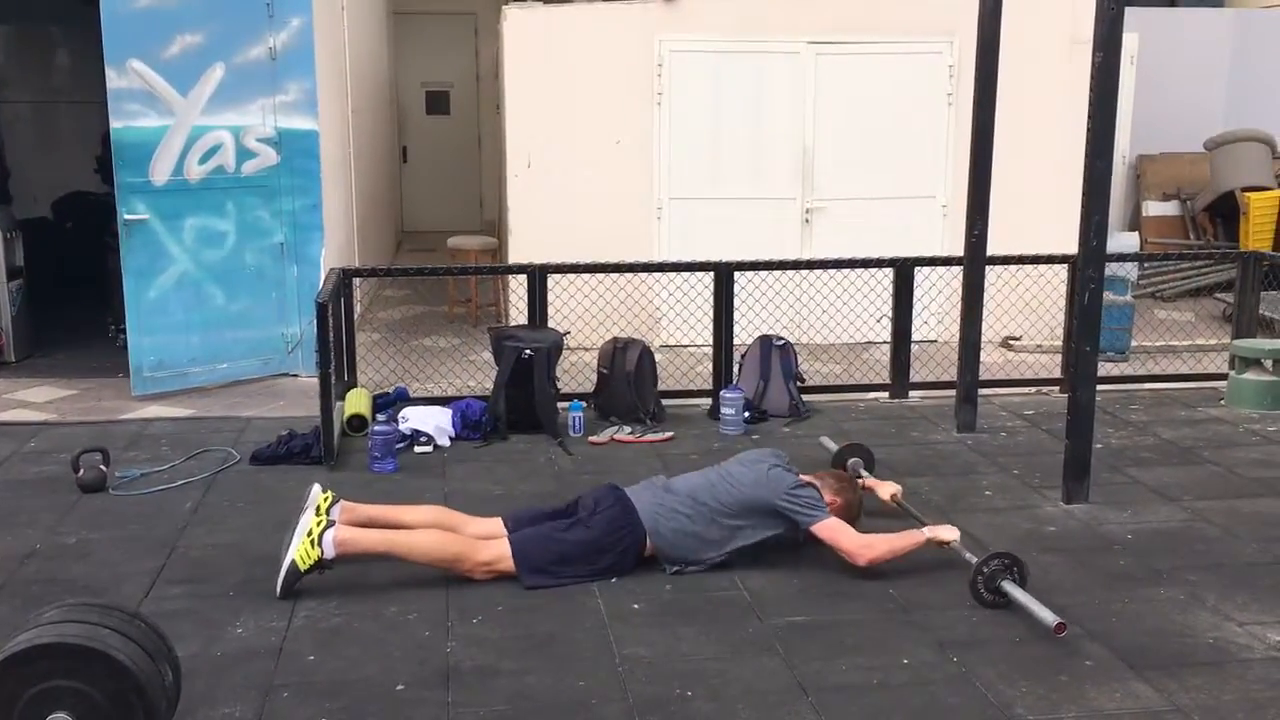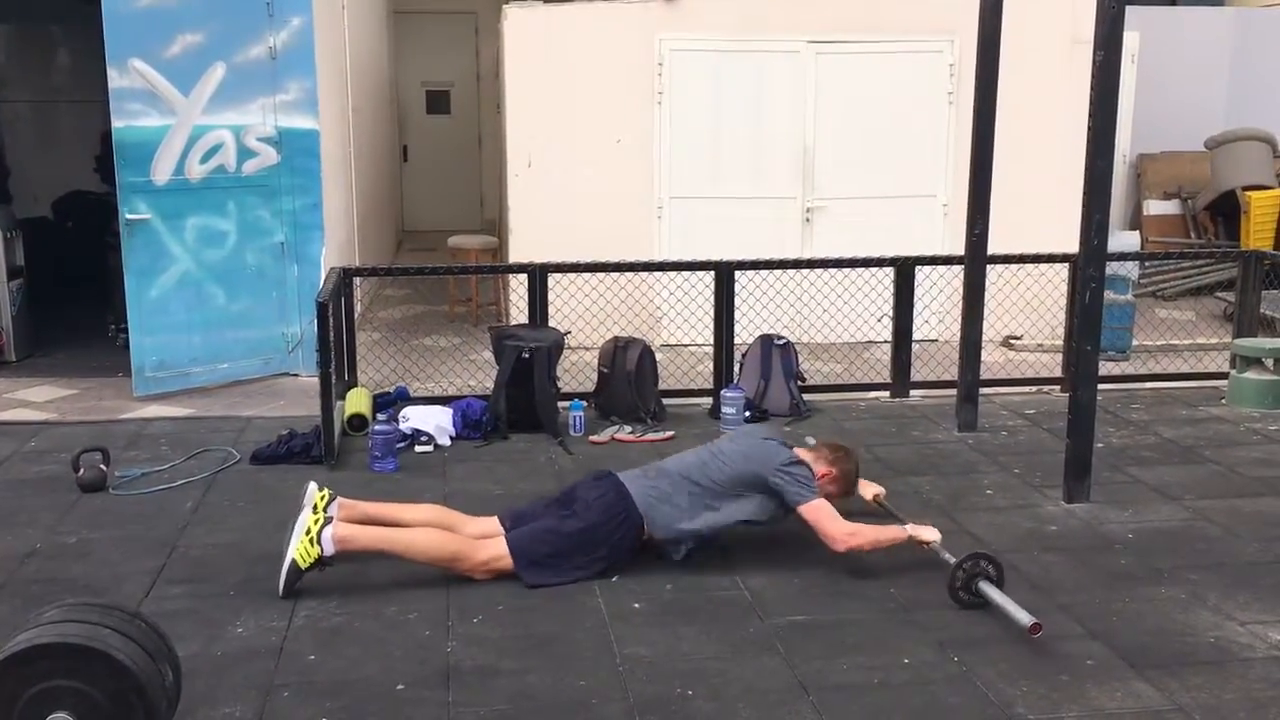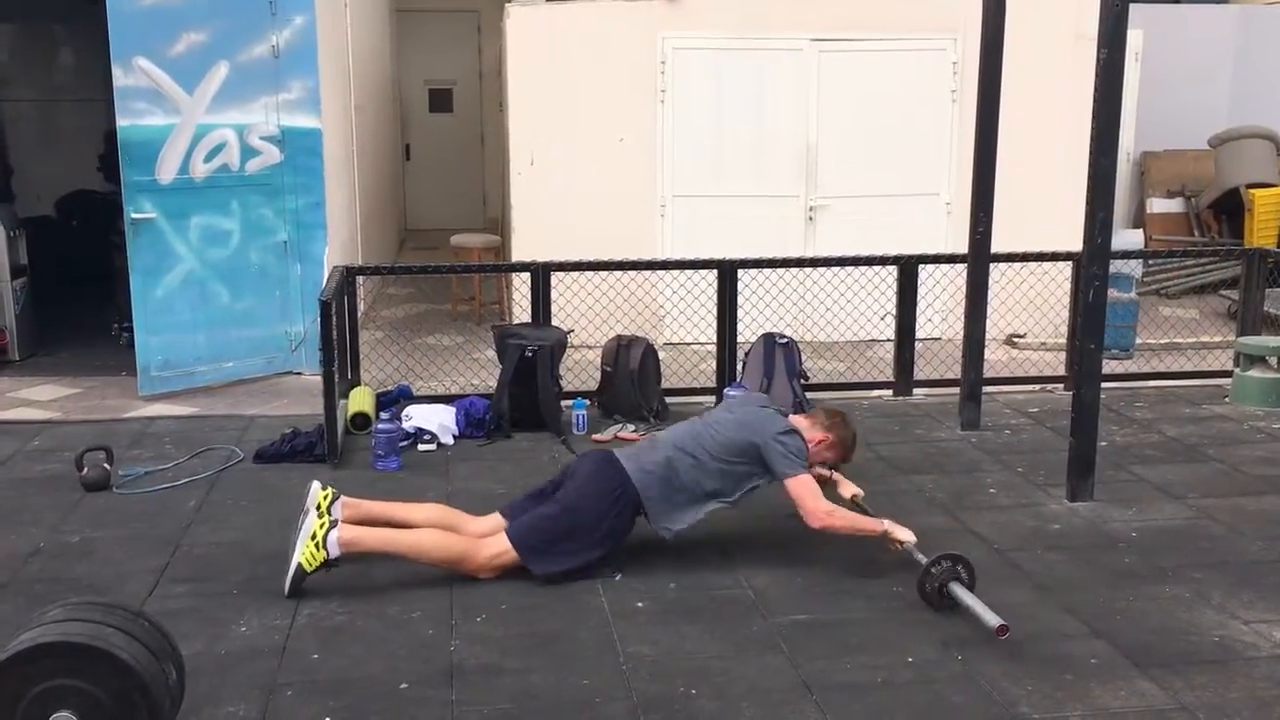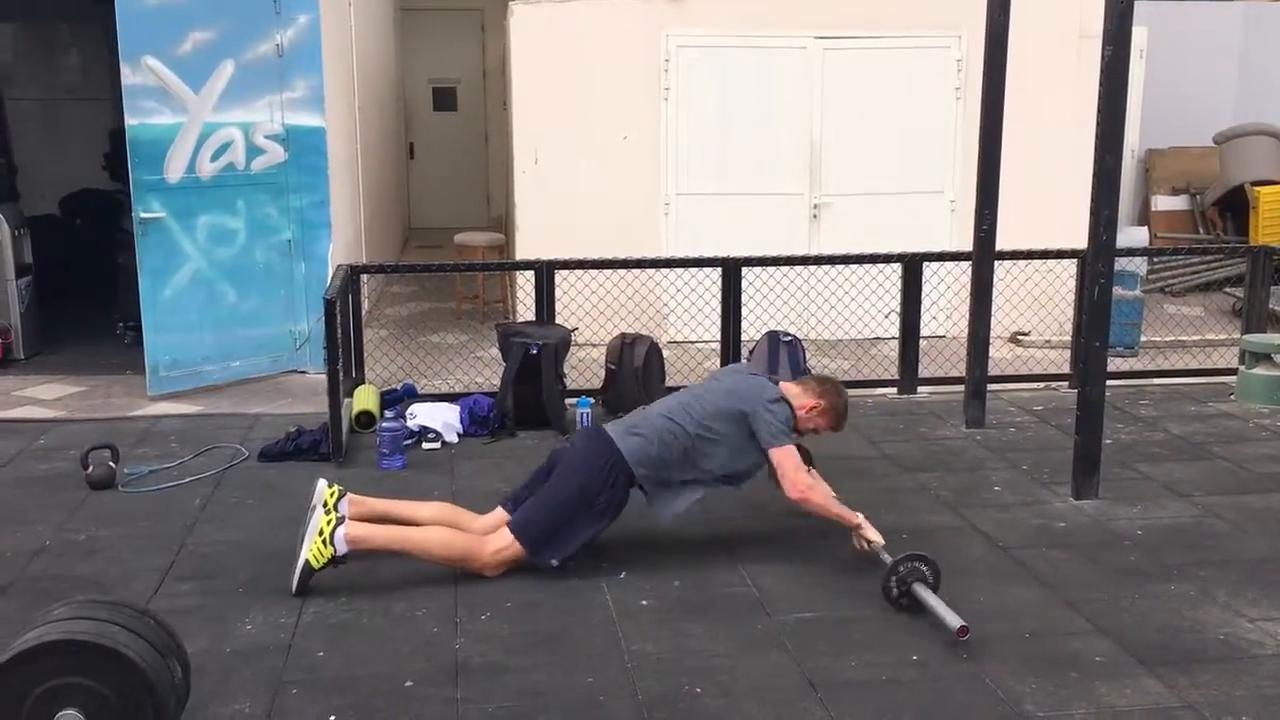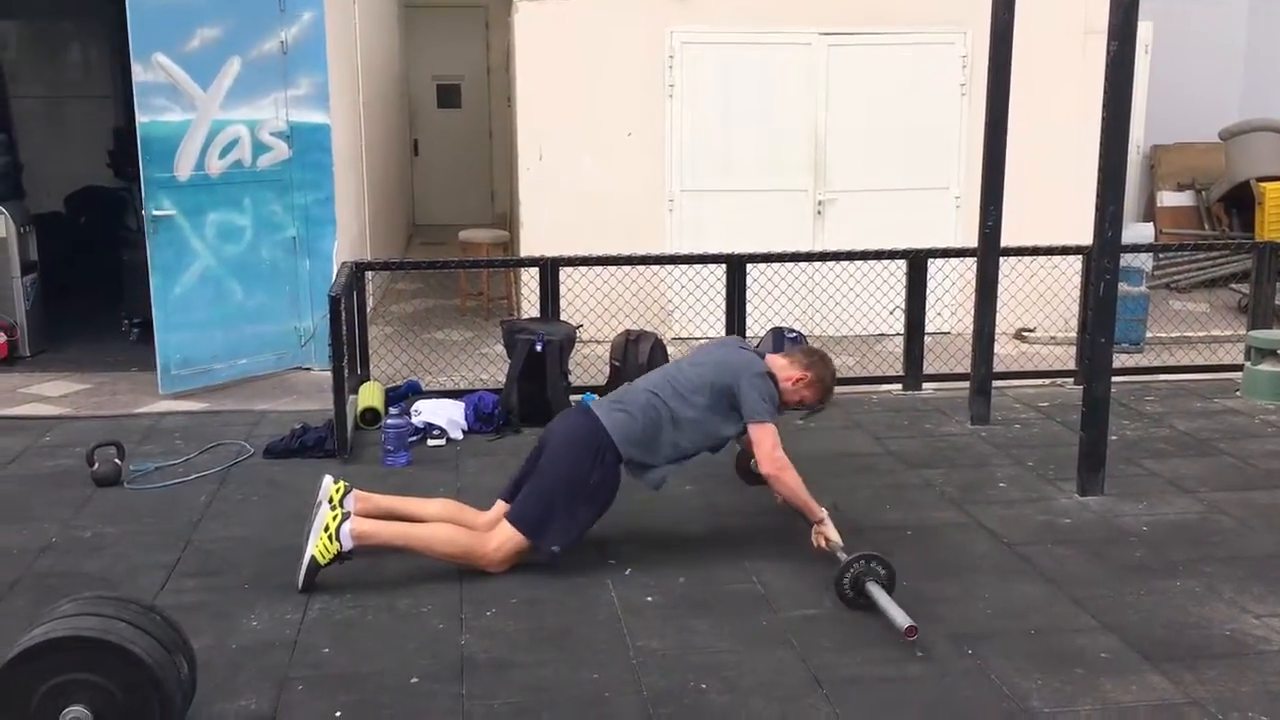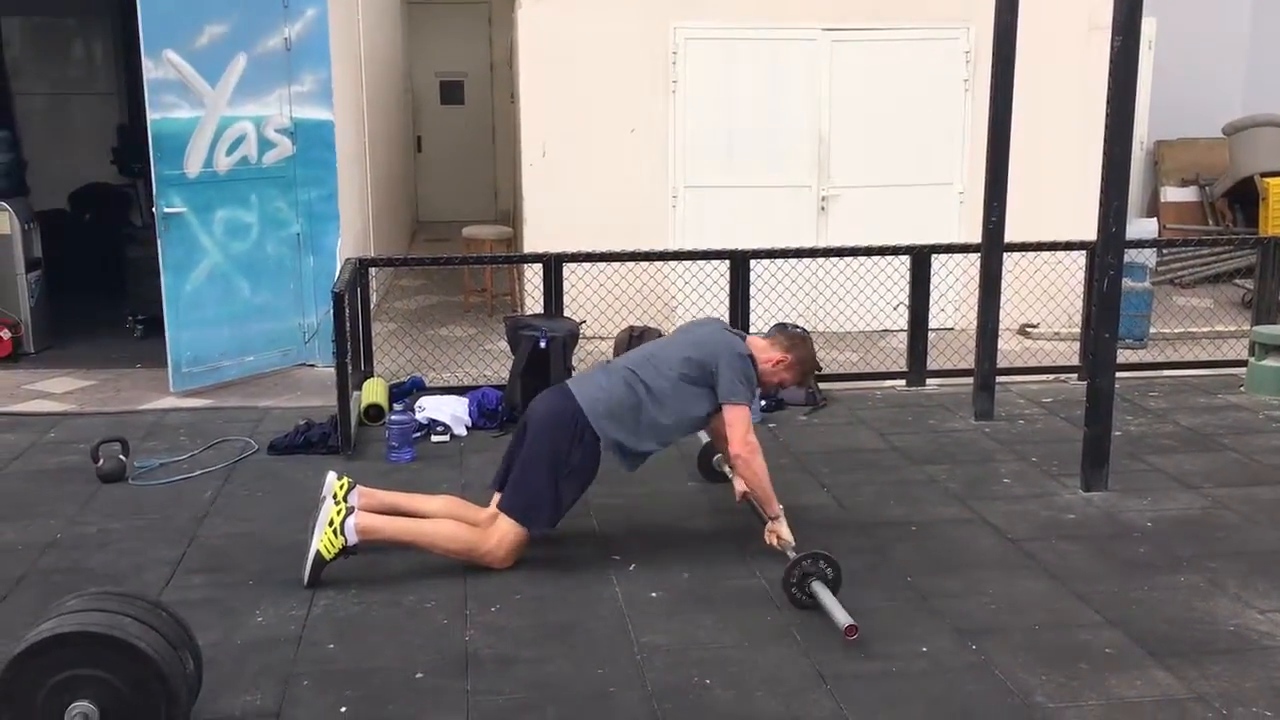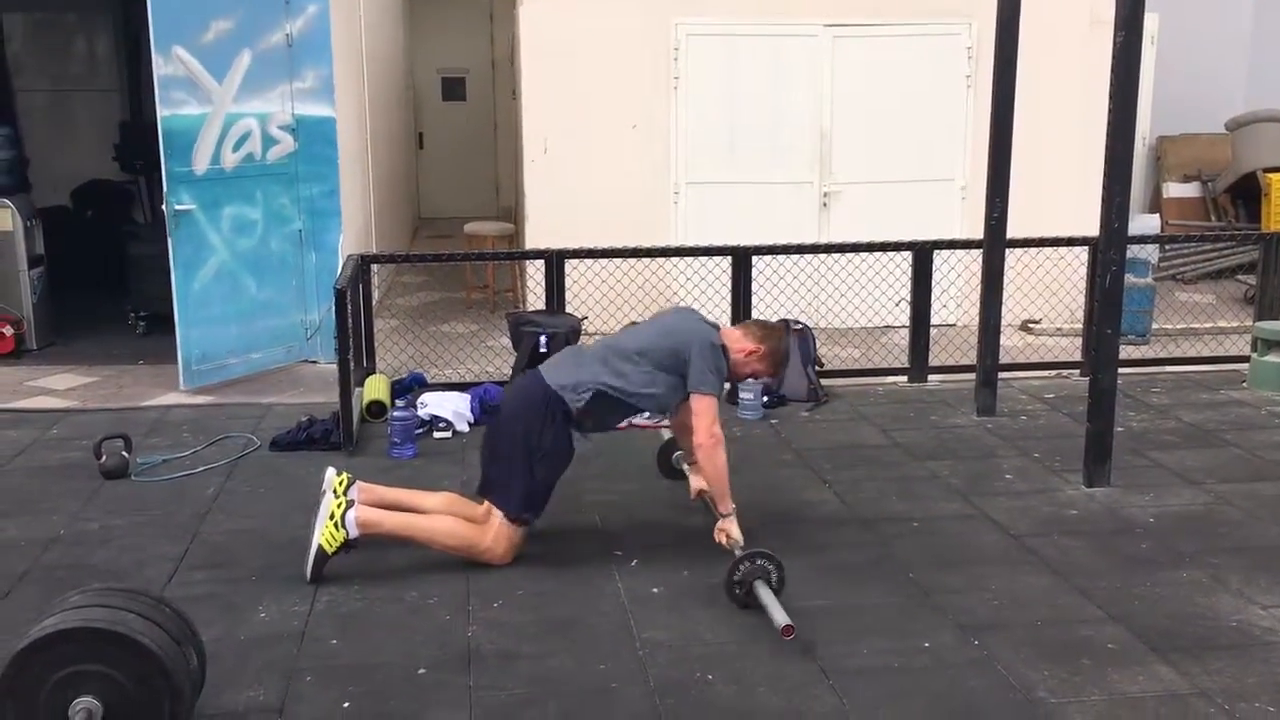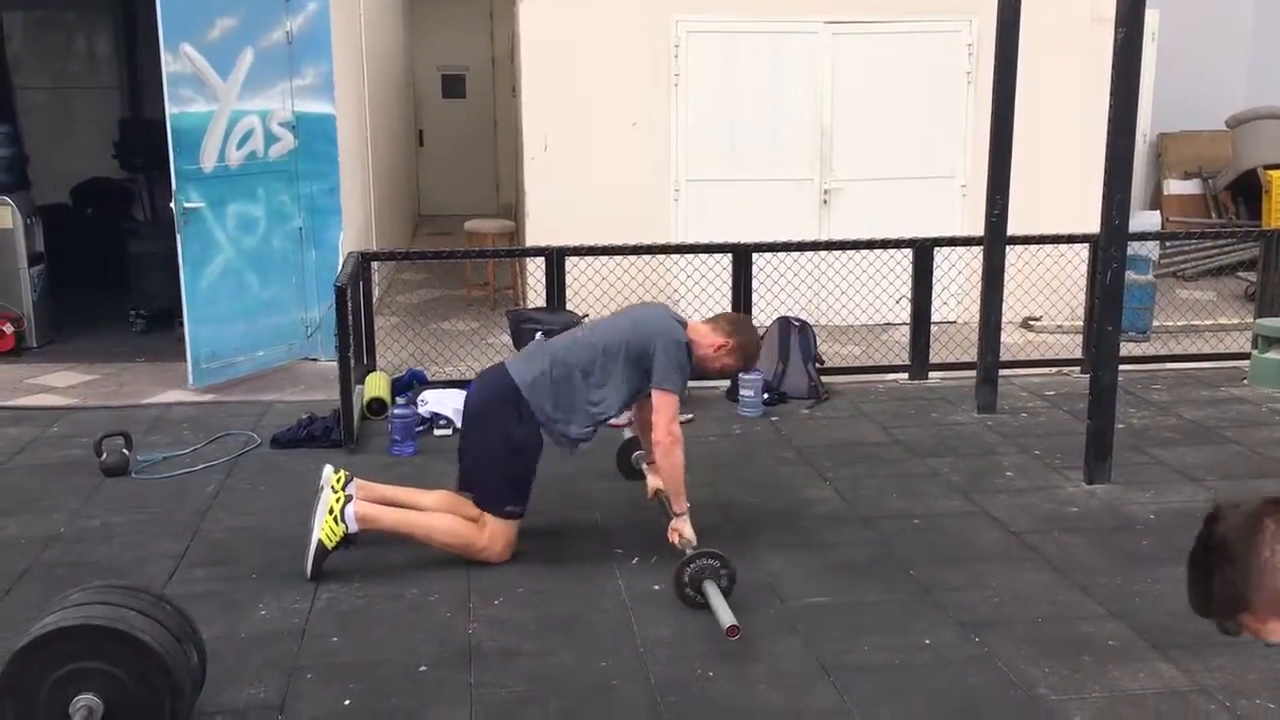
dt=0.2s
person 1, frame 1
left shoulder: (777, 462)
right shoulder: (796, 493)
right elbow: (861, 552)
left wrist: (870, 483)
right wrist: (929, 533)
left hip: (614, 503)
right hip: (622, 534)
left knee: (476, 528)
right knee: (479, 560)
left ankle: (338, 510)
right ankle: (334, 539)
person 1, frame 2
left shoulder: (771, 438)
right shoulder: (787, 468)
right elbow: (840, 538)
left wrist: (857, 483)
right wrist: (909, 532)
left hip: (607, 490)
right hip: (617, 520)
left knee: (475, 527)
right knee: (480, 560)
left ankle: (334, 508)
right ankle: (333, 538)
person 1, frame 3
left shoulder: (762, 407)
right shoulder: (785, 437)
right elbow: (819, 517)
left wrist: (833, 477)
right wrist: (884, 527)
left hip: (602, 468)
right hip: (615, 494)
left knee: (478, 526)
right knee: (485, 557)
left ankle: (339, 506)
right ankle: (338, 539)
person 1, frame 4
left shoulder: (753, 379)
right shoulder: (770, 404)
right elbow: (798, 489)
left wrist: (805, 467)
right wrist: (855, 521)
left hip: (594, 446)
right hip: (607, 468)
left knee: (483, 525)
right knee: (491, 554)
left ankle: (346, 504)
right ankle: (344, 535)
person 1, frame 5
left shoulder: (739, 352)
right shoulder: (758, 377)
left elbow: (740, 427)
right elbow: (774, 464)
left wrist: (772, 475)
right wrist: (818, 518)
left hip: (580, 426)
right hip: (596, 448)
left knee: (487, 521)
right knee: (494, 551)
left ankle: (350, 500)
right ankle: (349, 531)
person 1, frame 6
left shoulder: (719, 336)
right shoulder: (738, 358)
left elbow: (712, 415)
right elbow: (744, 446)
left wrist: (737, 474)
right wrist: (774, 515)
left hip: (559, 407)
right hip: (573, 427)
left knee: (489, 517)
right knee: (496, 547)
left ankle: (354, 497)
right ankle: (355, 526)
person 1, frame 7
left shoulder: (692, 327)
right shoulder: (710, 348)
left elbow: (680, 409)
right elbow: (708, 437)
left wrist: (694, 470)
right wrist: (726, 514)
left hip: (532, 395)
right hip: (545, 408)
left knee: (486, 514)
right knee: (495, 544)
left ankle: (354, 492)
right ankle: (356, 518)
person 1, frame 8
left shoulder: (661, 323)
right shoulder: (675, 344)
left elbow: (643, 405)
right elbow: (666, 434)
left wrist: (652, 468)
right wrist: (681, 512)
left hip: (500, 391)
right hip: (511, 403)
left knee: (478, 510)
right knee: (493, 543)
left ankle: (351, 489)
right ankle: (355, 514)
